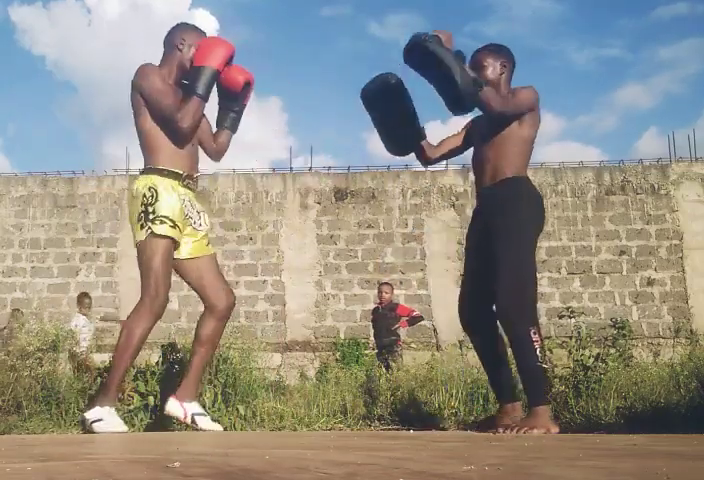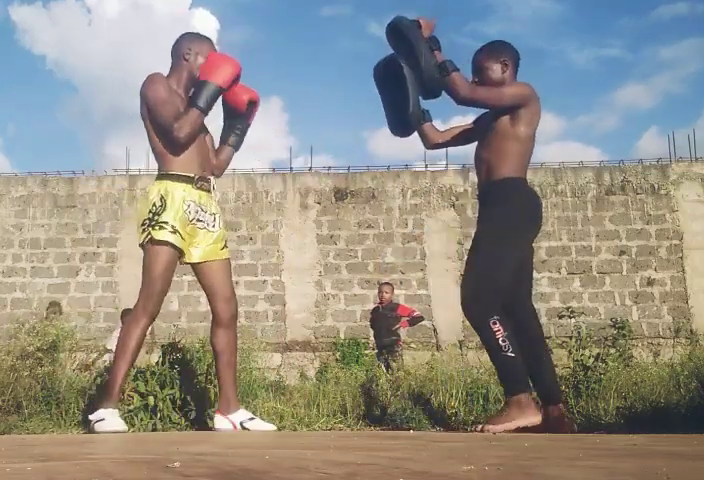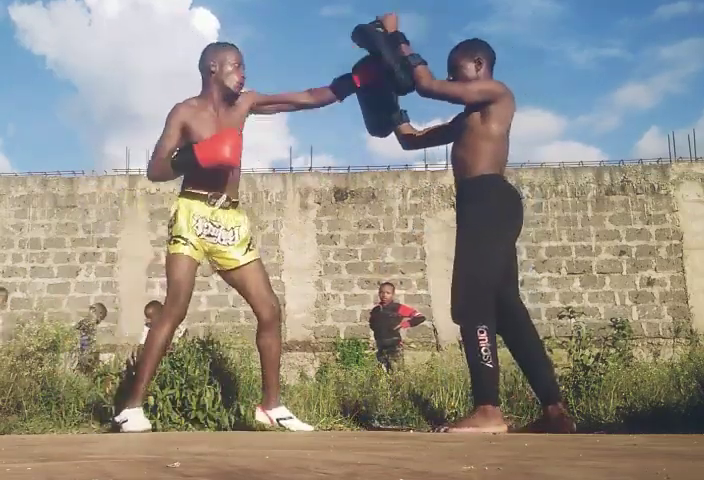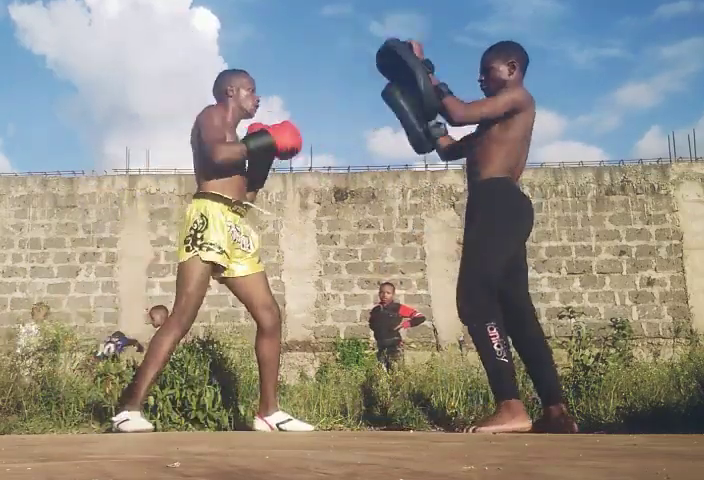
dt=0.4s
person 1, frame 1
left shoulder: (526, 97)
right shoulder: (474, 125)
left elbow: (494, 105)
right elbow: (431, 155)
left hip: (515, 203)
right hip: (485, 212)
left knee: (514, 303)
right knee: (472, 309)
left ankle: (541, 410)
right ankle: (508, 405)
person 1, frame 2
left shoulder: (524, 95)
right shoulder: (488, 120)
left elbow: (463, 93)
right elbow: (434, 139)
left wrist: (431, 45)
left hip: (513, 203)
right hip: (499, 208)
left knee: (480, 298)
right knee: (514, 307)
left ankle: (522, 400)
right ankle: (554, 410)
person 1, frame 3
left shoulder: (495, 92)
right shoulder: (463, 120)
left elbow: (429, 85)
right elbow: (411, 140)
left wrist: (396, 38)
left hip: (490, 201)
right hip: (481, 205)
left knee: (471, 299)
right knee: (505, 305)
left ankle: (488, 410)
right ankle: (554, 409)
person 1, frame 4
left shoulder: (517, 97)
right shoulder: (497, 119)
left elbow: (459, 113)
right elbow: (449, 149)
left hip: (497, 203)
right hip: (501, 208)
left knee: (477, 300)
right knee: (516, 308)
left ankle: (511, 407)
right ankle: (556, 410)
person 2, frame 1
left shoulder: (187, 93)
right shoulder: (148, 75)
left elbow: (217, 150)
right elbow: (182, 129)
left wrist: (233, 99)
right wrist: (207, 77)
left hip: (187, 203)
right hip: (157, 194)
left knee: (221, 302)
right knee: (154, 300)
left ankle: (185, 397)
right ankle: (103, 404)
person 2, frame 2
left shoulder: (191, 107)
right shoulder: (155, 85)
left elbow: (219, 166)
right elbow: (178, 135)
left wrist: (238, 119)
right wrist: (208, 89)
left hip: (204, 207)
right hip: (171, 200)
left knee: (226, 309)
right knee: (149, 302)
left ankle: (229, 409)
right ankle: (108, 407)
person 2, frame 3
left shoulder: (247, 103)
right shoulder: (185, 112)
left elbow: (305, 99)
right elbow: (154, 171)
left wrist: (343, 85)
right wrist: (189, 156)
left hip: (230, 220)
right hip: (193, 216)
left knee: (270, 310)
right knee: (174, 311)
left ankle: (272, 404)
right ankle: (133, 405)
person 2, frame 4
left shoulder: (237, 137)
right shoulder: (210, 116)
left elbow: (248, 193)
right elbow: (215, 156)
left wrist: (268, 153)
right wrist: (266, 138)
left hip: (238, 230)
right hip: (208, 221)
left knee: (269, 317)
right knee: (181, 318)
left ankle: (268, 411)
right ankle: (130, 408)
